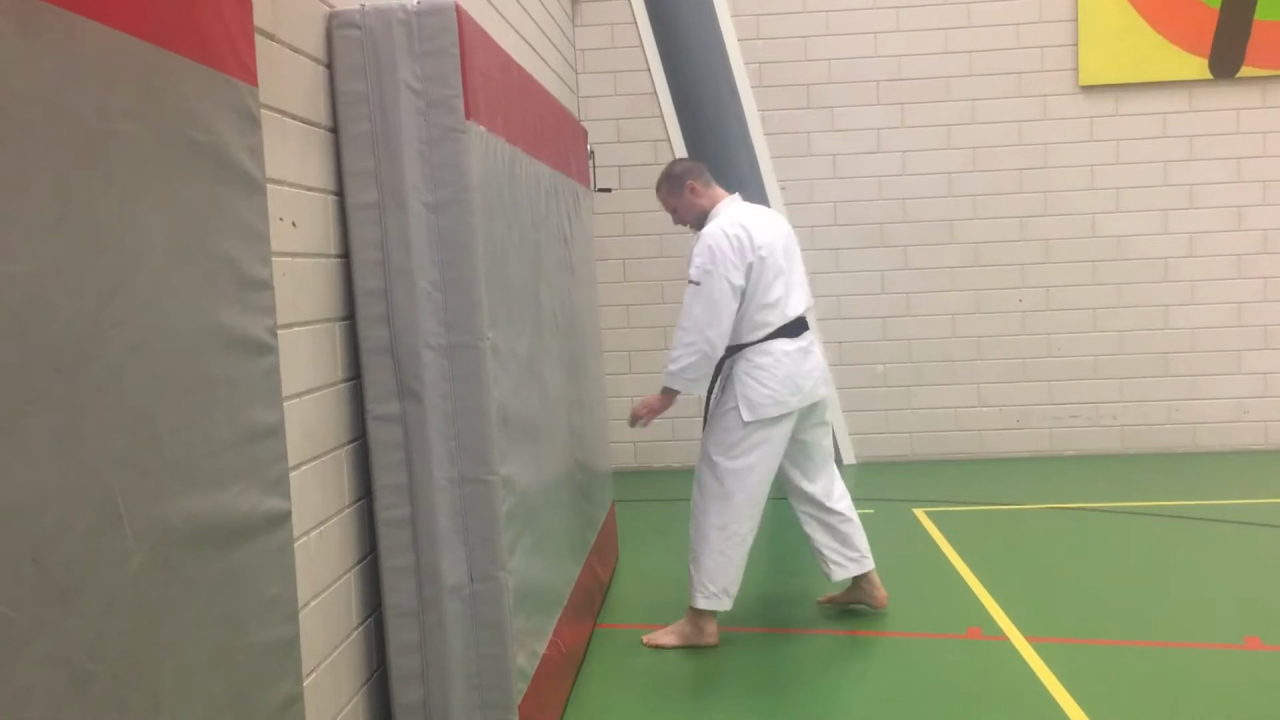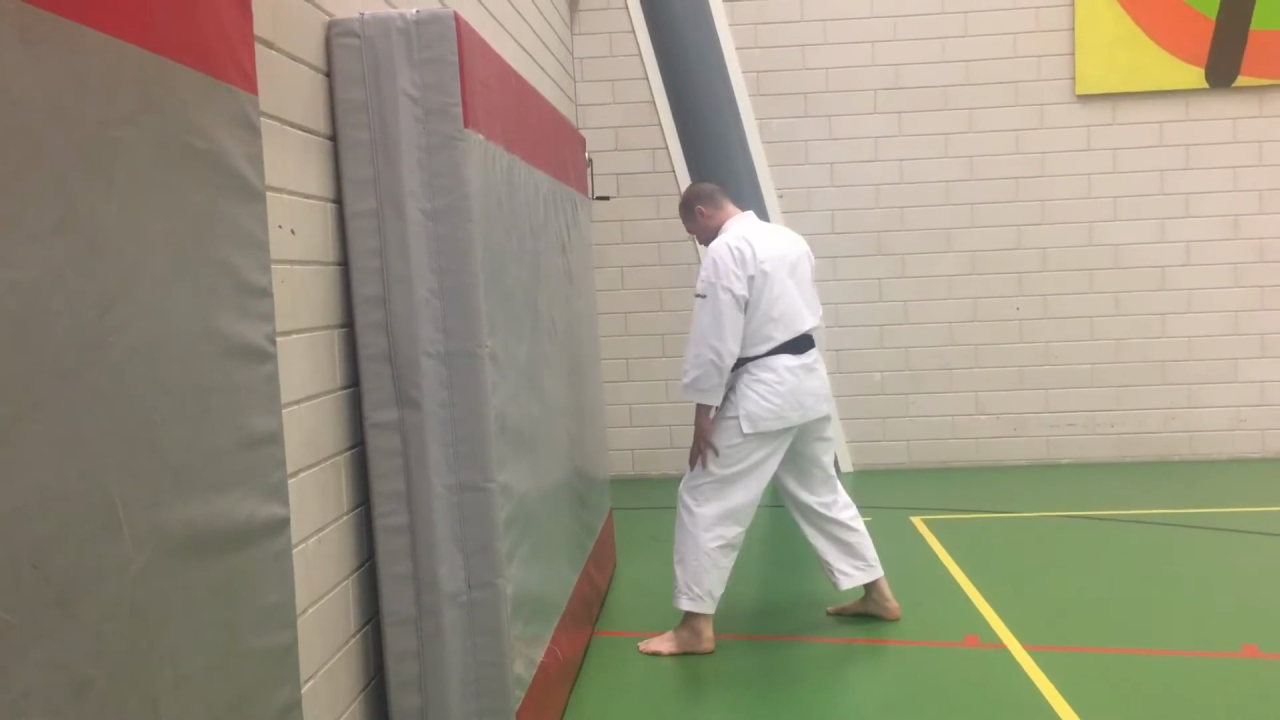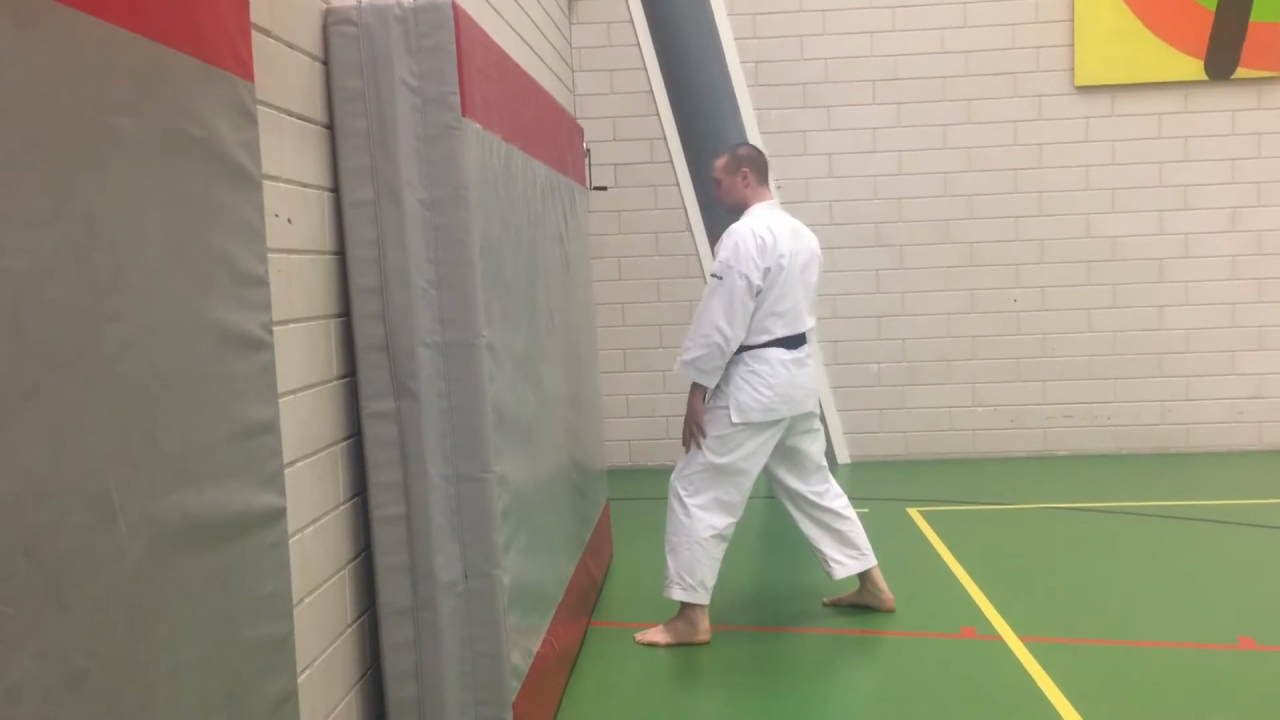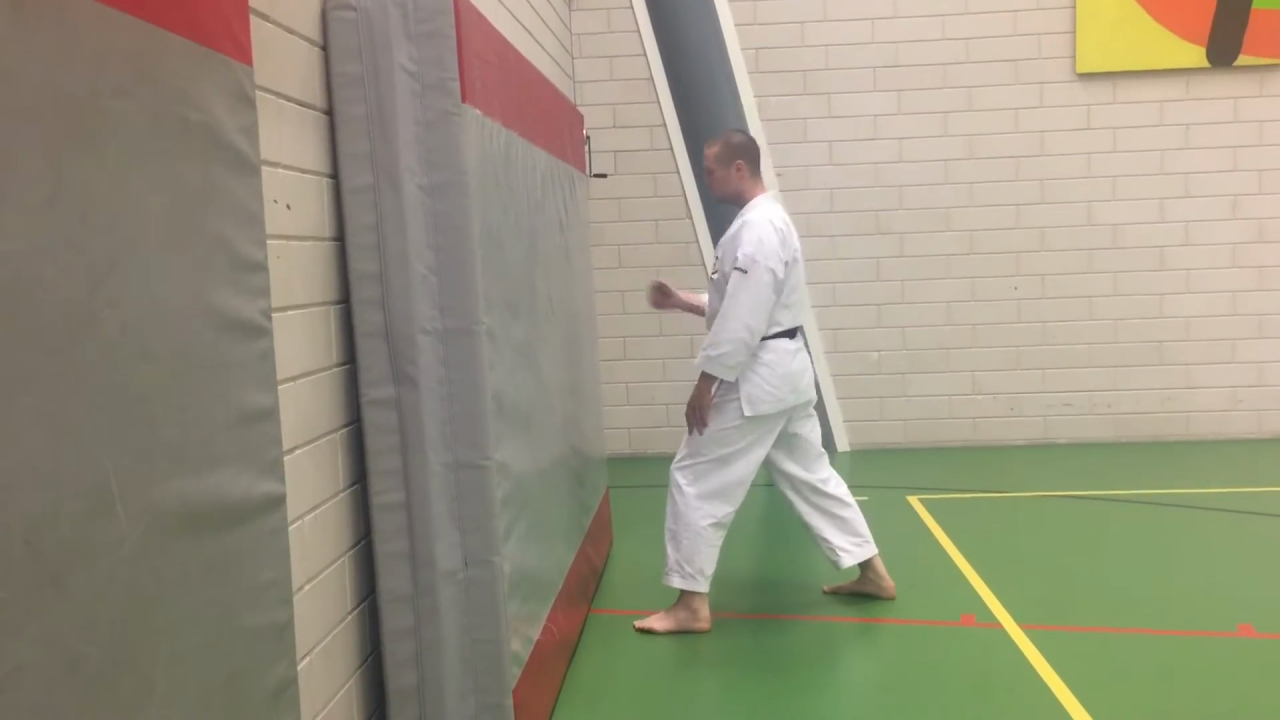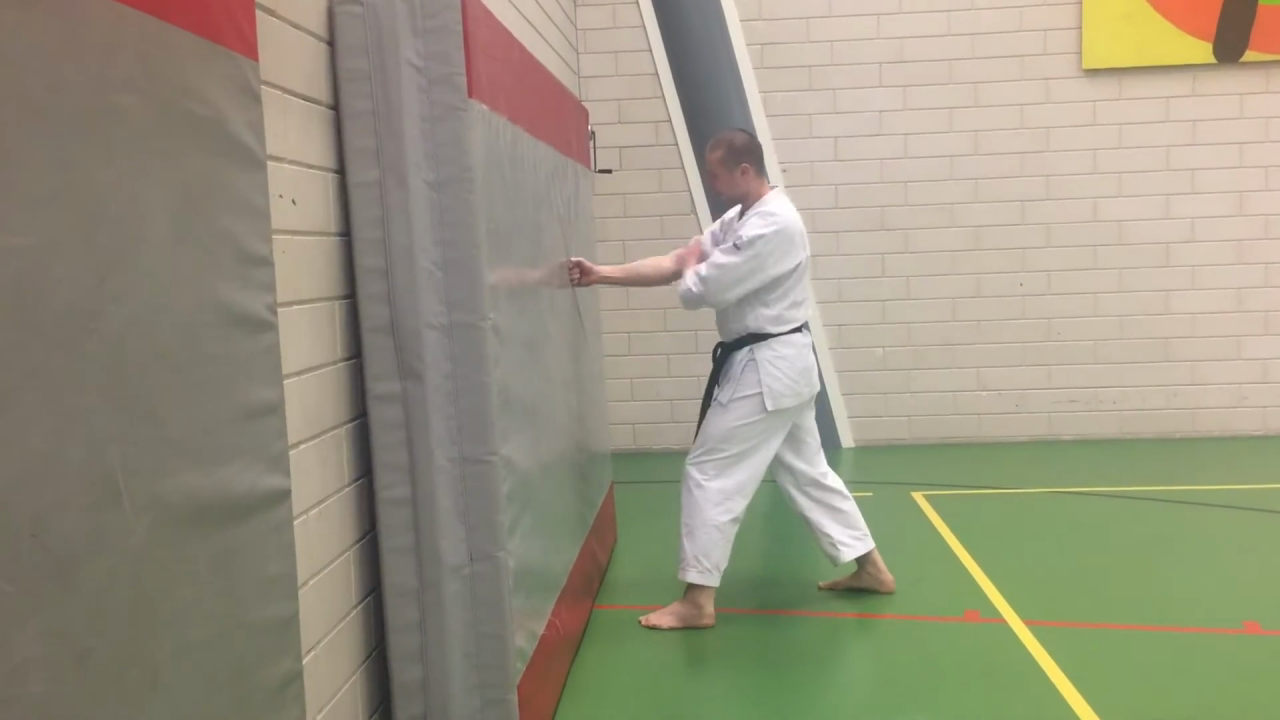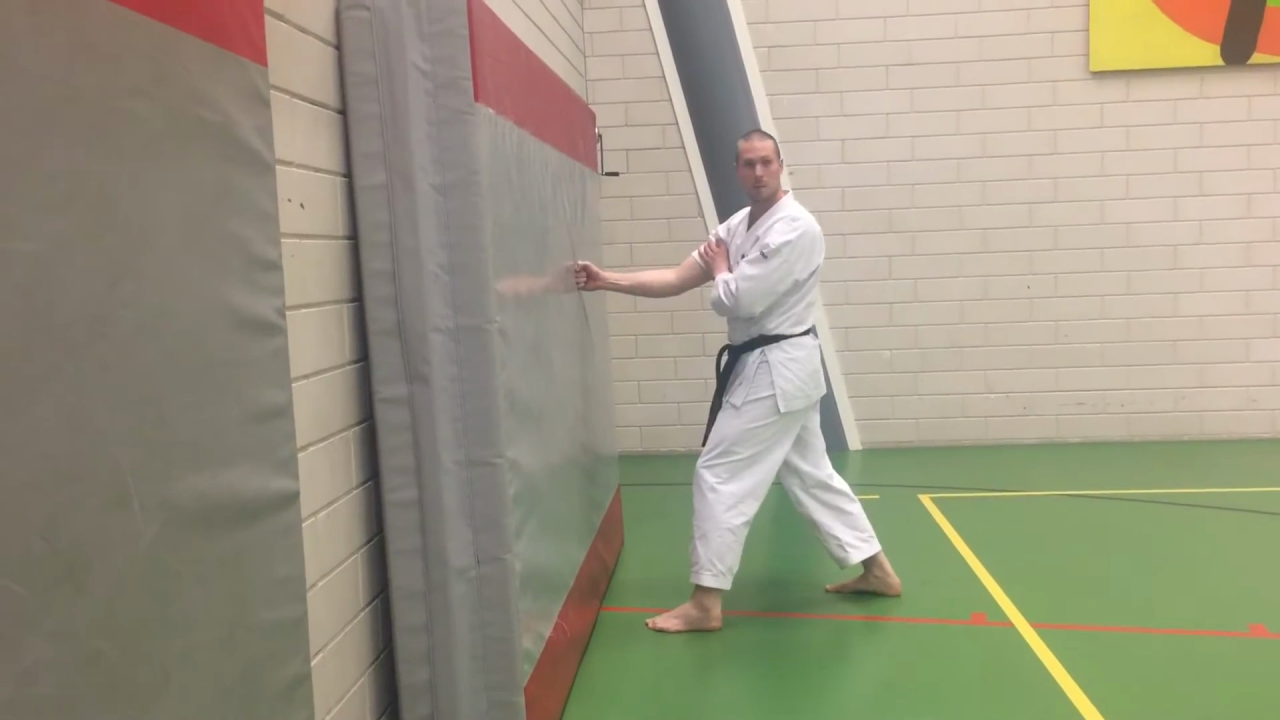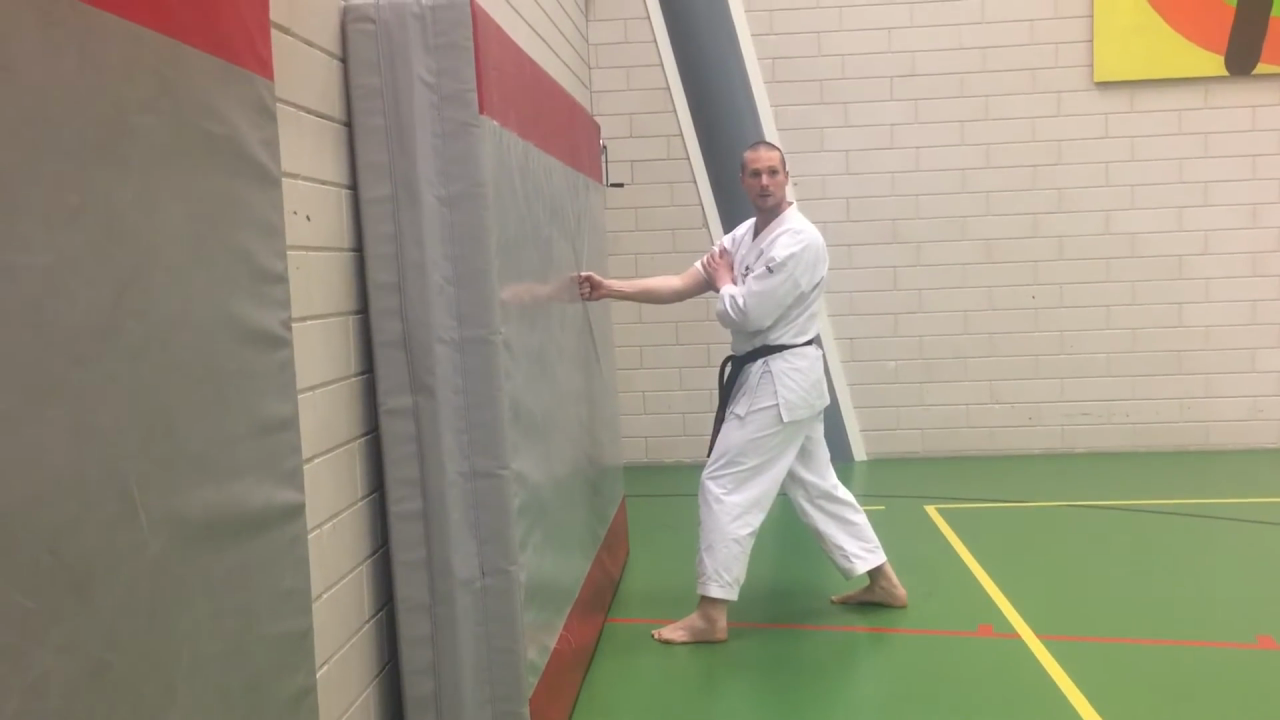
dt=0.7s
person 1, frame 1
left shoulder: (718, 238)
right shoulder: (768, 219)
left elbow: (703, 328)
left wrist: (667, 394)
left hip: (761, 376)
right hip: (802, 362)
left knee: (724, 495)
right knee: (817, 480)
left ankle: (702, 618)
right ankle: (865, 580)
person 1, frame 2
left shoulder: (725, 251)
right shoulder: (789, 239)
left elbow: (714, 342)
left wrist: (703, 415)
left hip: (763, 390)
right hip: (808, 379)
left knee: (706, 501)
right knee: (821, 493)
left ankle: (696, 625)
right ankle: (878, 593)
person 1, frame 3
left shoulder: (745, 235)
right shoulder: (802, 235)
left elbow: (719, 323)
left wrist: (697, 394)
left hip: (752, 382)
right hip: (795, 375)
left knee: (698, 491)
right knee: (812, 484)
left ankle: (691, 617)
right ankle: (872, 584)
person 1, frame 4
left shoulder: (754, 229)
right shoulder: (772, 221)
left elbow: (742, 318)
left wrist: (706, 383)
right wrist: (685, 302)
left hip: (757, 375)
right hip: (788, 367)
left knee: (696, 479)
right knee: (810, 474)
left ankle: (692, 603)
right ankle: (871, 571)
person 1, frame 5
left shoulder: (774, 225)
right shoulder: (739, 219)
left elbow: (703, 290)
right elbow: (674, 263)
left wrist: (695, 266)
right wrist: (601, 273)
left hip: (765, 369)
right hip: (780, 364)
left knee: (709, 473)
right knee: (807, 471)
left ankle: (697, 599)
right ankle: (869, 567)
person 1, frame 6
left shoulder: (795, 228)
right shoulder: (738, 226)
left elbow: (736, 300)
right elbow: (676, 279)
left wrist: (720, 269)
right wrist: (606, 280)
left hip: (774, 370)
right hip: (777, 367)
left knee: (719, 476)
right knee: (811, 474)
left ankle: (705, 602)
right ankle: (876, 569)
person 1, frame 7
left shoulder: (798, 241)
right shoulder: (744, 236)
left elbow: (744, 313)
right elbow: (681, 285)
left wrist: (724, 282)
right wrist: (610, 288)
left hip: (778, 380)
right hip: (780, 377)
left knee: (725, 486)
right knee: (816, 484)
left ankle: (711, 613)
right ankle: (882, 580)
